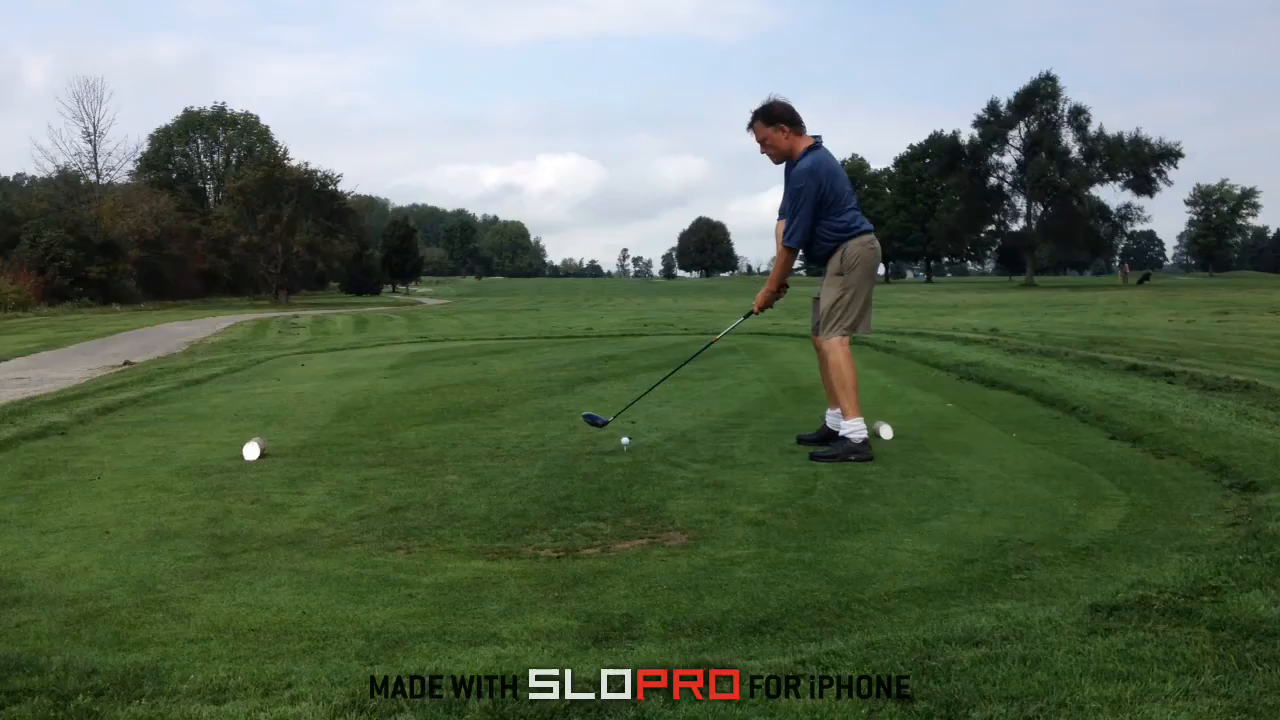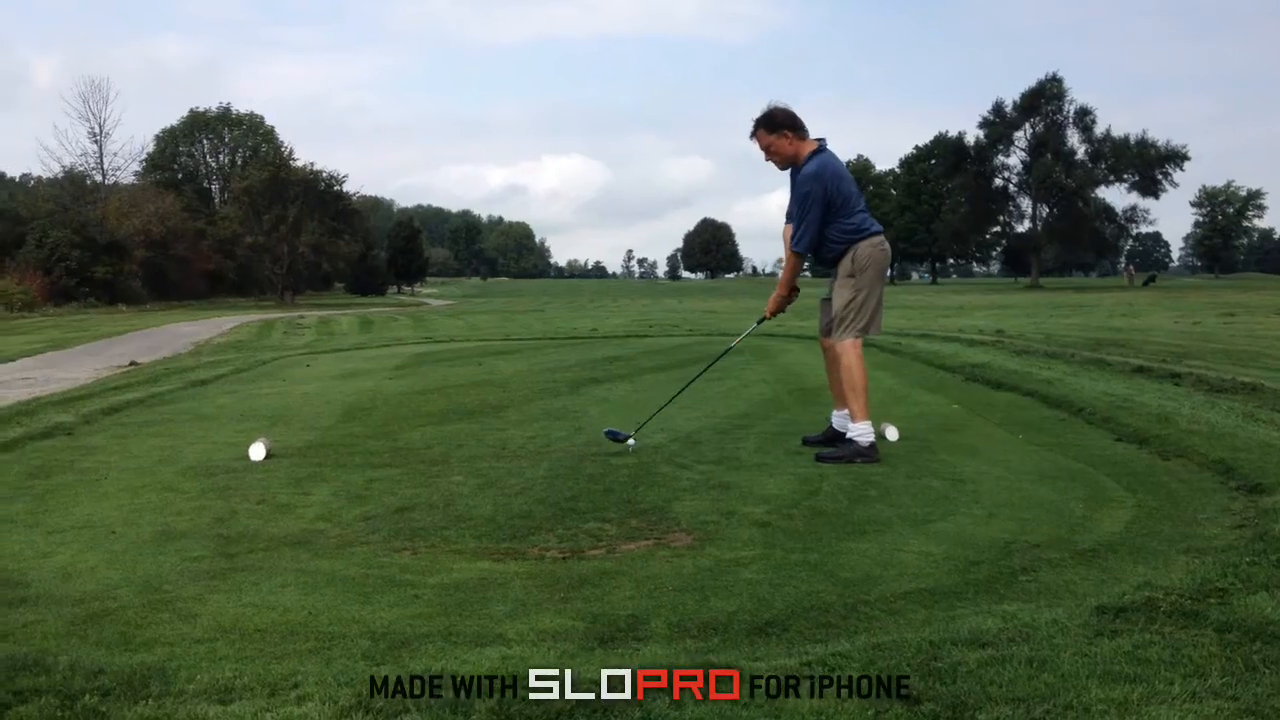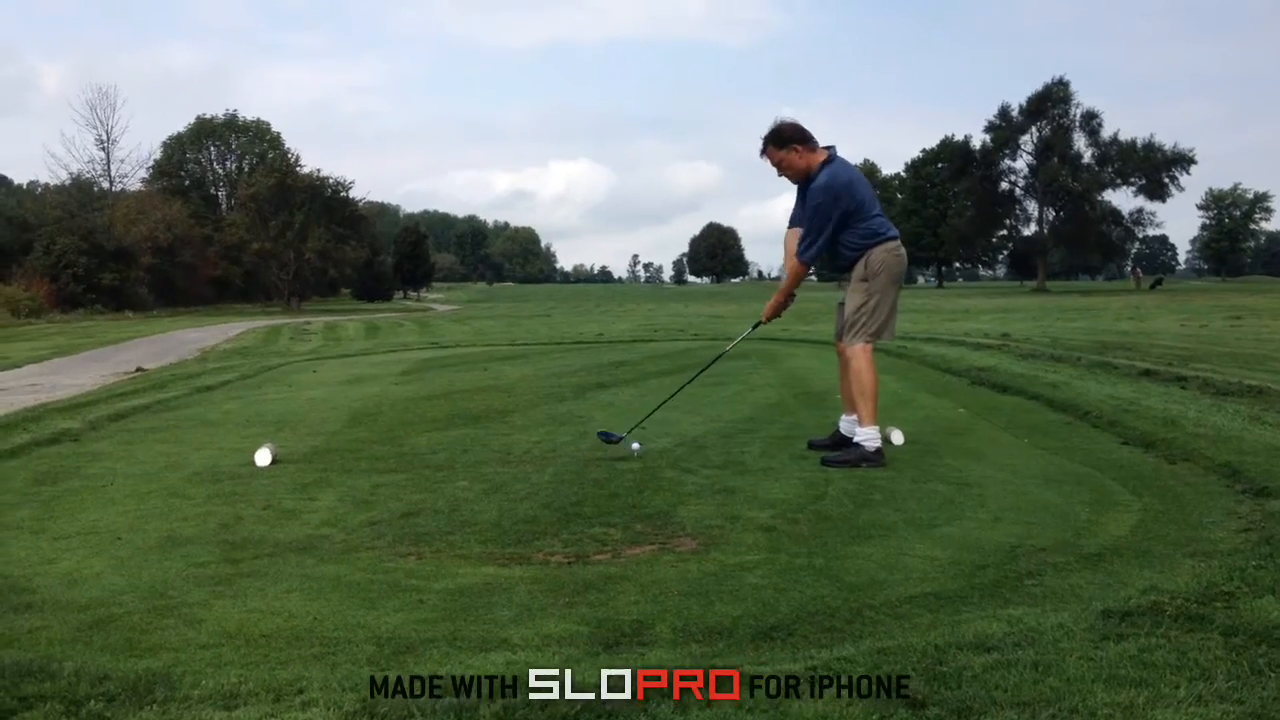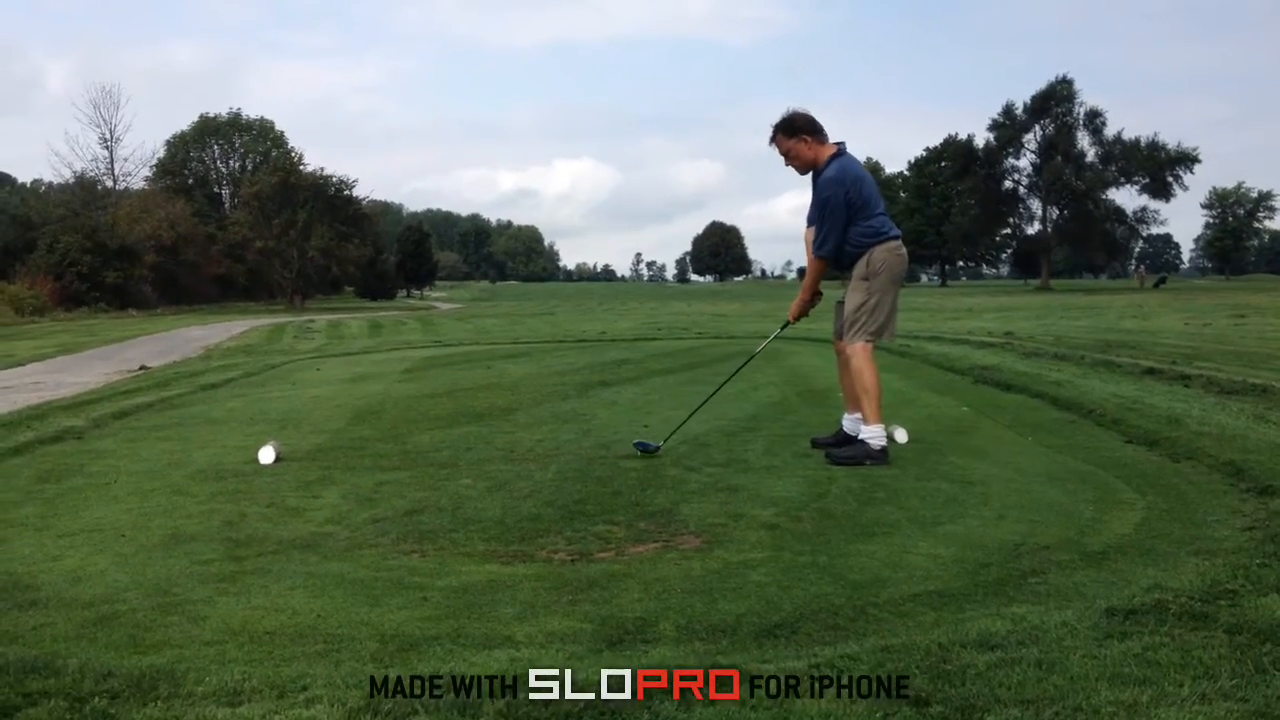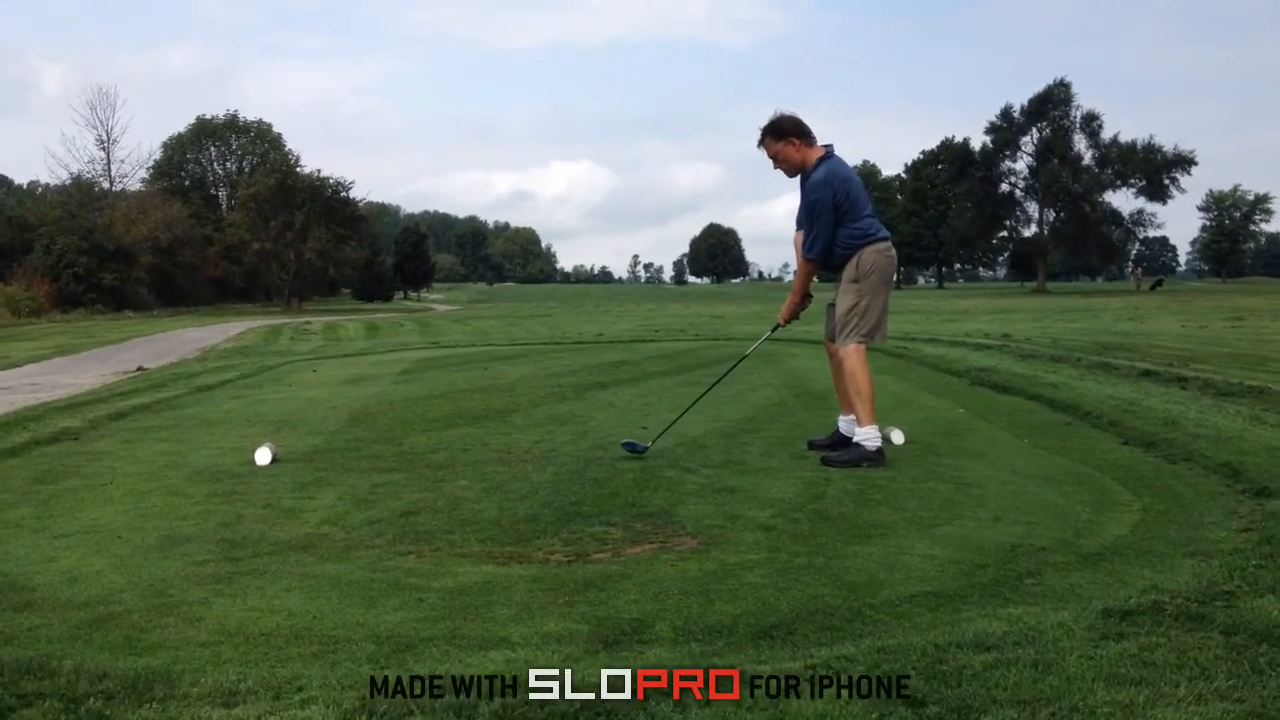
dt=0.4s
person 1, frame 1
left shoulder: (808, 170)
right shoulder: (802, 161)
left elbow: (793, 239)
right elbow: (785, 221)
left wrist: (770, 287)
right wrist: (781, 276)
left hip: (851, 254)
right hip: (841, 255)
left knee: (834, 339)
right knee: (821, 338)
left ankle: (855, 436)
right ankle: (836, 423)
person 1, frame 2
left shoulder: (813, 174)
right shoulder: (808, 164)
left elbow: (802, 244)
right elbow: (792, 225)
left wrist: (781, 292)
right wrist: (789, 281)
left hip: (861, 255)
right hip: (850, 257)
left knee: (847, 341)
right knee: (830, 340)
left ankle: (863, 439)
right ankle: (842, 424)
person 1, frame 3
left shoulder: (827, 185)
right shoulder: (815, 174)
left elbow: (807, 253)
right elbow: (795, 230)
left wrist: (780, 298)
right wrist: (788, 285)
left hip: (877, 259)
right hip: (865, 261)
left knee: (858, 345)
right knee: (844, 345)
left ankle: (869, 444)
right ankle: (849, 429)
person 1, frame 4
left shoulder: (834, 178)
right shoulder: (828, 168)
left elbow: (825, 248)
right elbow: (813, 229)
left wrist: (805, 296)
right wrist: (811, 285)
left hip: (877, 258)
right hip: (865, 261)
left knee: (858, 344)
right knee: (843, 343)
left ankle: (874, 441)
right ankle: (853, 427)
person 1, frame 5
left shoulder: (822, 181)
right shoulder: (819, 170)
left elbow: (814, 250)
right elbow: (803, 232)
left wrist: (795, 298)
right wrist: (801, 288)
left hip: (867, 260)
right hip: (857, 262)
left knee: (851, 346)
right knee: (835, 344)
left ankle: (869, 442)
right ankle: (849, 429)
